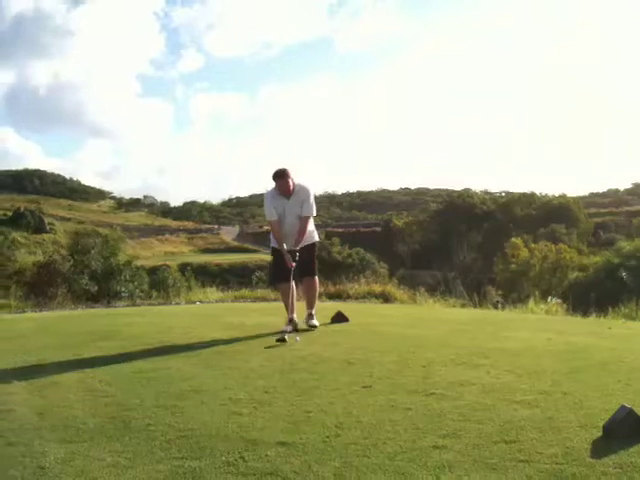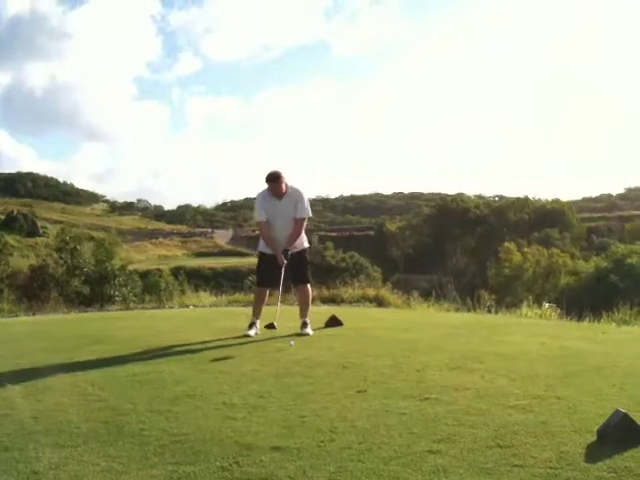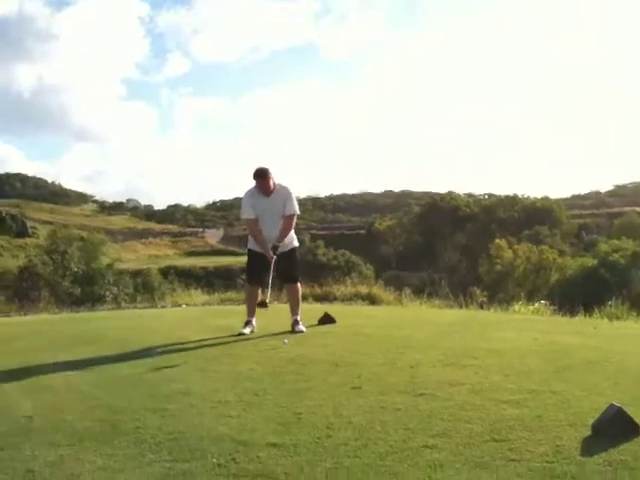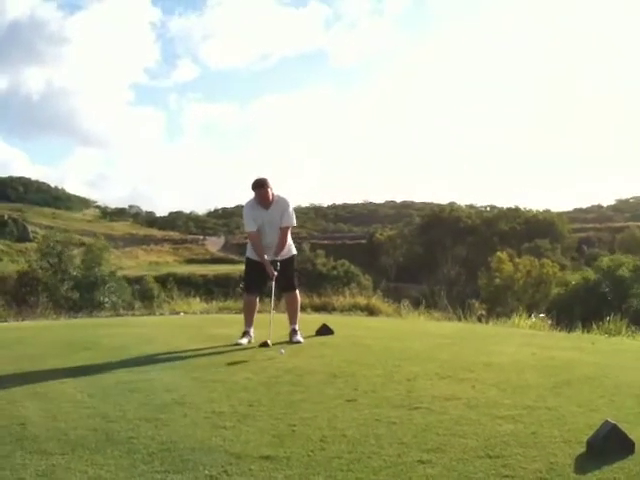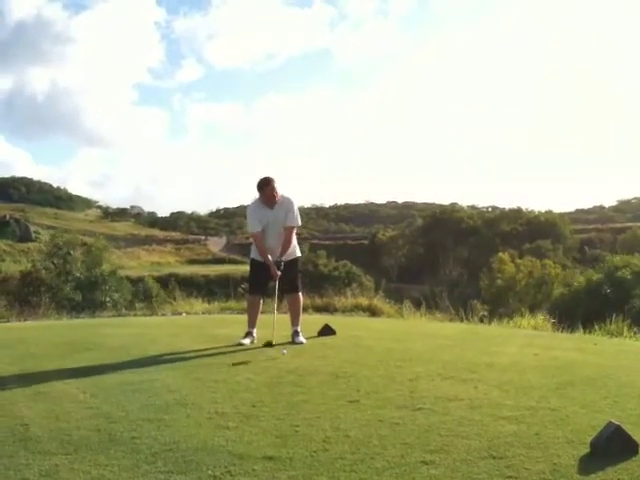
dt=0.7s
person 1, frame 1
left shoulder: (305, 193)
right shoulder: (269, 198)
left elbow: (305, 223)
right elbow: (275, 228)
left wrist: (295, 247)
right wrist: (285, 252)
left hip: (306, 241)
right hip: (280, 244)
left knee: (310, 277)
right knee: (284, 281)
left ankle: (311, 314)
right ankle: (291, 319)
person 1, frame 2
left shoulder: (298, 195)
right shoulder: (261, 198)
left elbow: (300, 224)
right elbow: (263, 229)
left wrist: (287, 247)
right wrist: (277, 252)
left hip: (296, 246)
right hip: (268, 248)
left knee: (303, 284)
right knee: (261, 285)
left ankle: (305, 322)
right ankle: (254, 323)
person 1, frame 3
left shoulder: (286, 193)
right shoulder: (249, 197)
left elbow: (290, 221)
right elbow: (251, 226)
left wrist: (277, 244)
right wrist: (266, 249)
left hip: (286, 245)
right hip: (258, 247)
left knee: (293, 282)
right knee: (253, 283)
left ankle: (296, 320)
right ankle: (250, 321)
person 1, frame 4
left shoulder: (284, 204)
right shoulder: (249, 208)
left elbow: (285, 233)
right elbow: (253, 239)
left wrist: (275, 258)
right wrist: (266, 263)
left hip: (284, 254)
right hip: (256, 256)
left knee: (291, 290)
right knee: (250, 292)
left ankle: (294, 330)
right ankle: (248, 332)
person 1, frame 5
left shoulder: (288, 203)
right shoulder: (253, 209)
left elbow: (290, 233)
right elbow: (257, 239)
left wrist: (281, 258)
right wrist: (270, 264)
left hip: (288, 255)
right hip: (261, 257)
left knee: (294, 292)
right knee: (254, 293)
left ankle: (296, 331)
right ankle: (251, 332)
